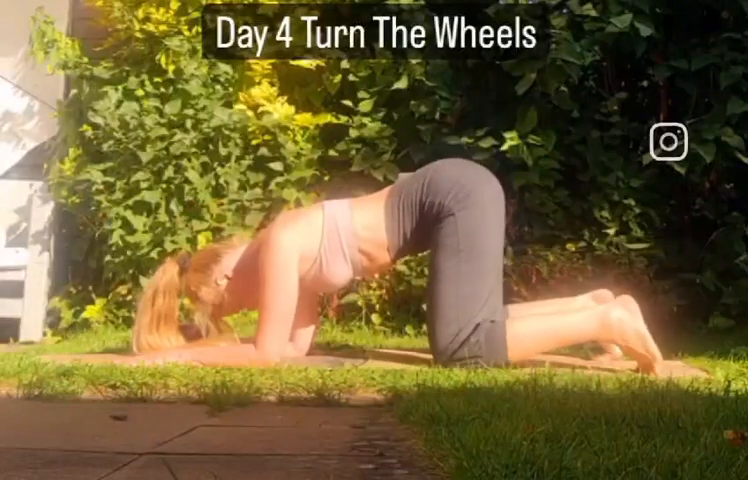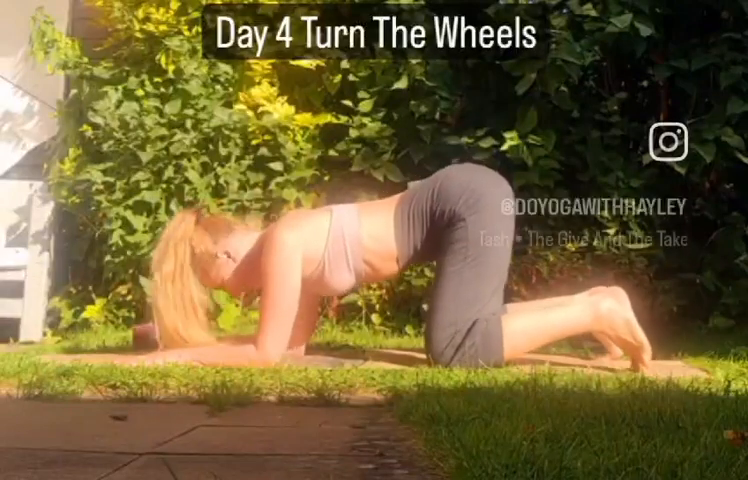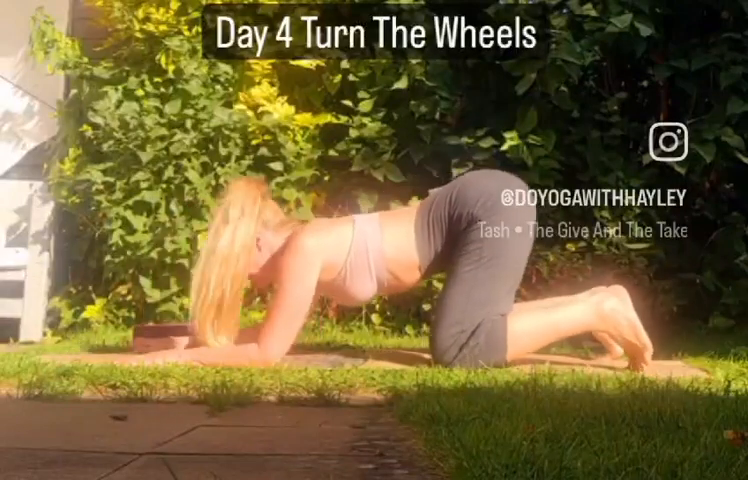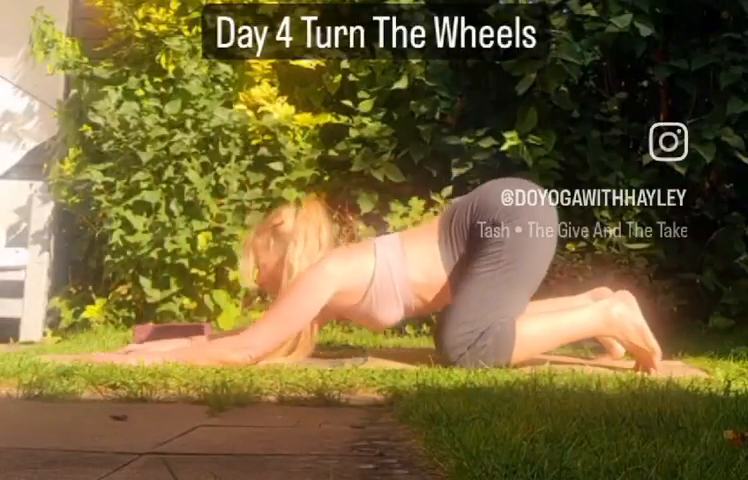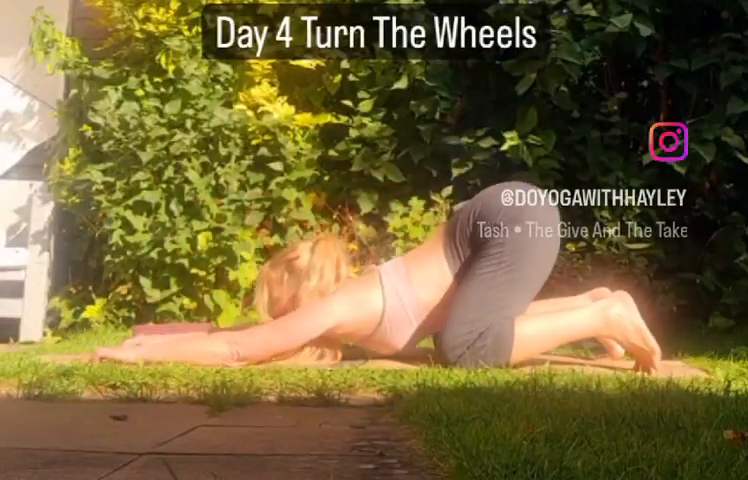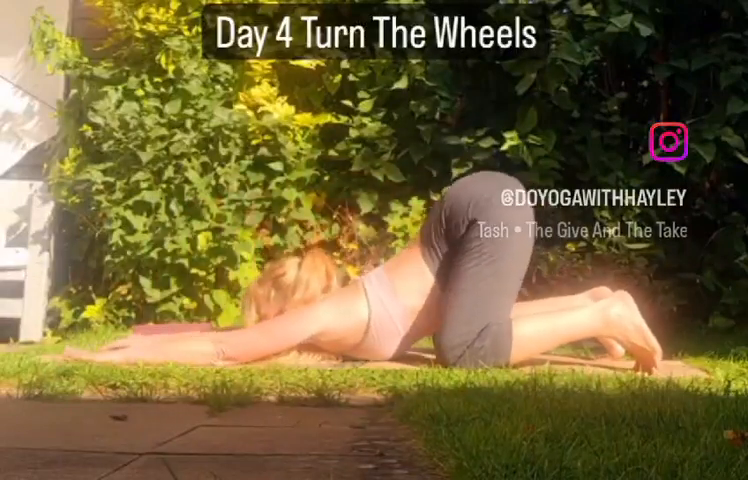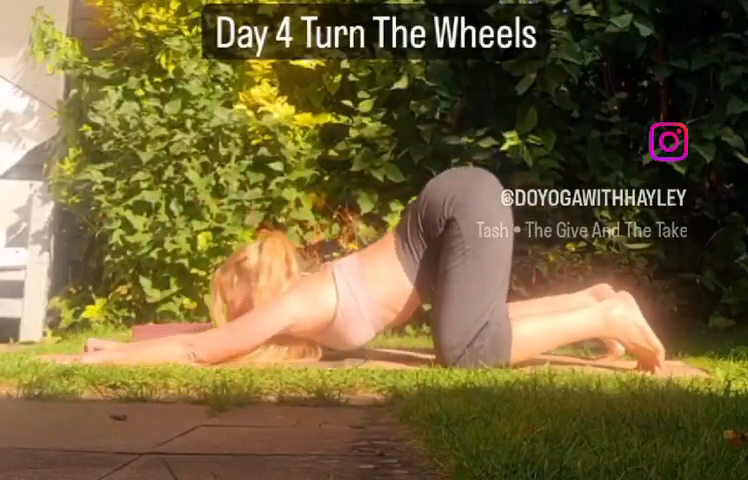
dt=0.5s
person 1, frame 1
left shoulder: (277, 249)
right shoulder: (295, 259)
left elbow: (267, 354)
right elbow: (294, 346)
left wrist: (184, 356)
right wrist: (203, 341)
left hip: (458, 193)
right hip: (456, 194)
left knee: (460, 344)
right knee: (468, 321)
left ankle: (608, 321)
right ankle: (589, 303)
person 1, frame 2
left shoulder: (280, 247)
right shoulder: (296, 253)
left elbow: (267, 355)
right elbow: (294, 344)
left wrist: (184, 355)
right wrist: (205, 341)
left hip: (470, 200)
right hip: (466, 198)
left knee: (454, 349)
right knee: (470, 326)
left ankle: (597, 313)
right ankle: (593, 299)
person 1, frame 3
left shoulder: (301, 249)
right shoulder: (304, 245)
left elbow: (267, 353)
right elbow: (268, 332)
left wrist: (182, 357)
right wrist: (189, 340)
left hip: (489, 207)
right hip: (485, 204)
left knee: (458, 347)
right knee: (475, 325)
left ankle: (599, 312)
right ankle: (594, 300)
person 1, frame 4
left shoulder: (324, 276)
right shoulder: (333, 284)
left elbow: (244, 351)
right elbow: (253, 340)
left wrist: (154, 360)
right wrist: (168, 343)
left hip: (513, 213)
right hip: (502, 214)
left knee: (464, 348)
right knee: (475, 325)
left ankle: (605, 316)
right ankle: (593, 302)
person 1, frame 5
left shoulder: (337, 308)
right shoulder: (346, 301)
left elbow: (235, 348)
right elbow: (241, 331)
left wrist: (142, 353)
right wrist: (160, 336)
left hip: (517, 217)
right hip: (505, 218)
left knee: (464, 347)
right knee: (481, 324)
left ankle: (604, 318)
right ankle: (593, 303)
person 1, frame 6
left shoulder: (321, 318)
right shoulder: (333, 315)
left elbow: (223, 349)
right elbow: (228, 334)
left wrist: (128, 357)
right wrist: (147, 339)
left hip: (487, 208)
right hip: (483, 209)
left knee: (464, 350)
right knee: (477, 325)
left ankle: (602, 317)
right ankle: (594, 300)
person 1, frame 7
left shoulder: (295, 305)
right shoulder: (303, 301)
left elbow: (197, 350)
right elbow: (208, 333)
left wrist: (115, 357)
right wrist: (132, 339)
left hip: (464, 203)
right hip: (458, 204)
left knee: (464, 350)
right knee: (475, 328)
left ankle: (605, 317)
right ankle: (593, 298)
